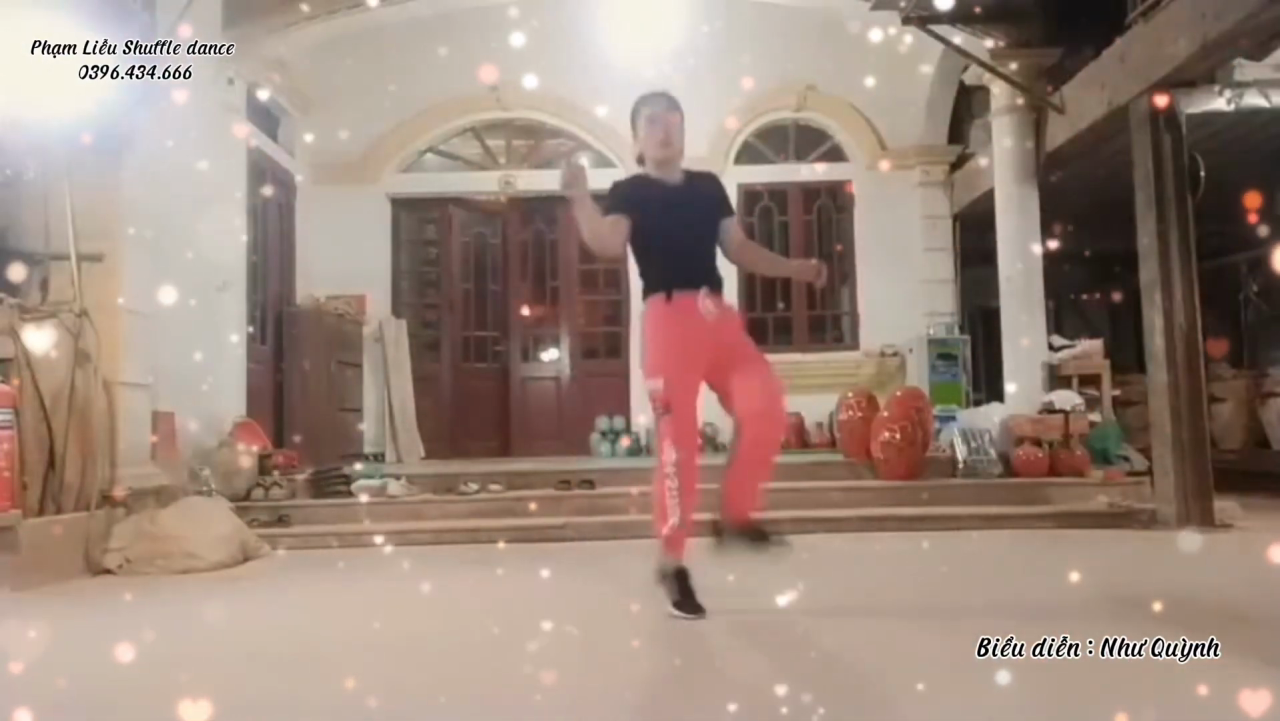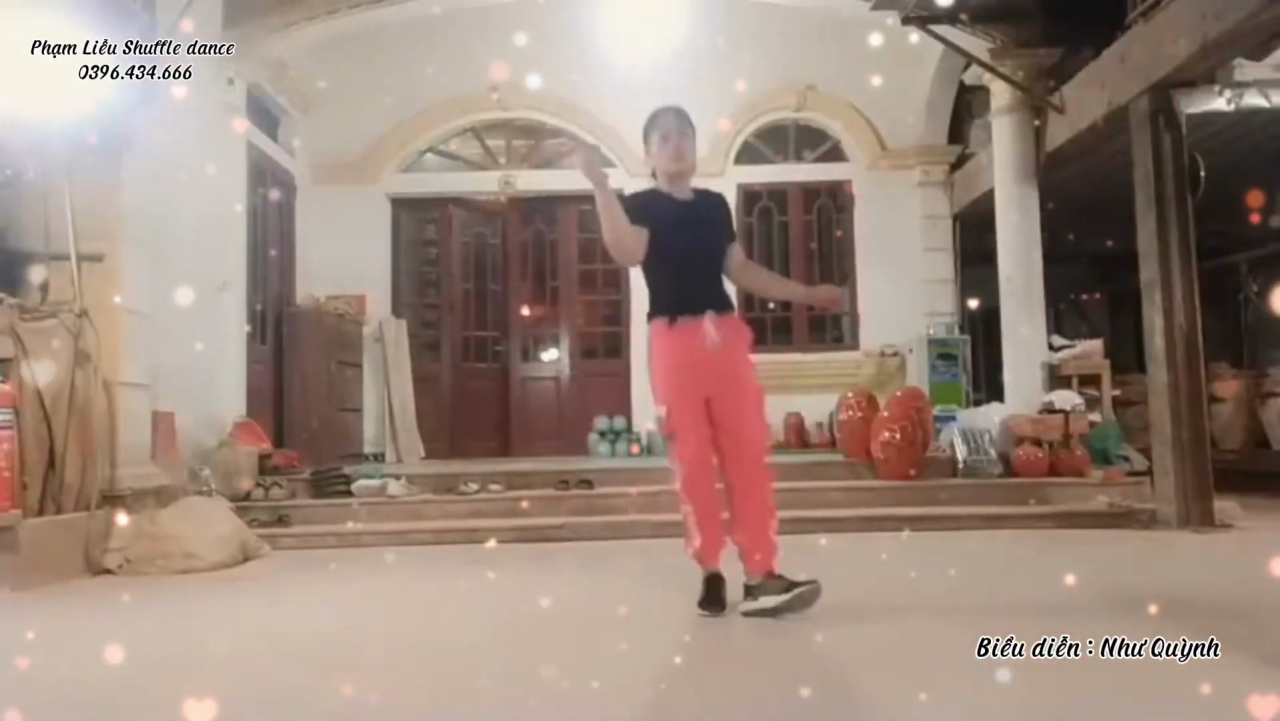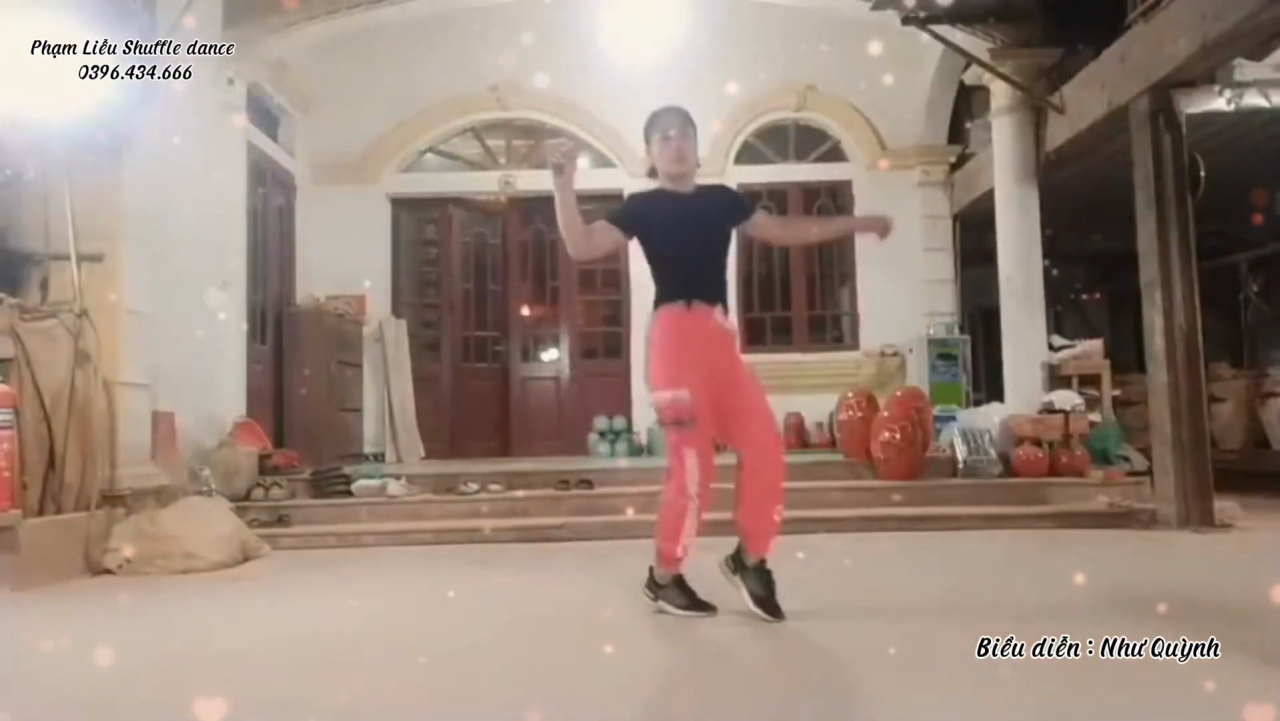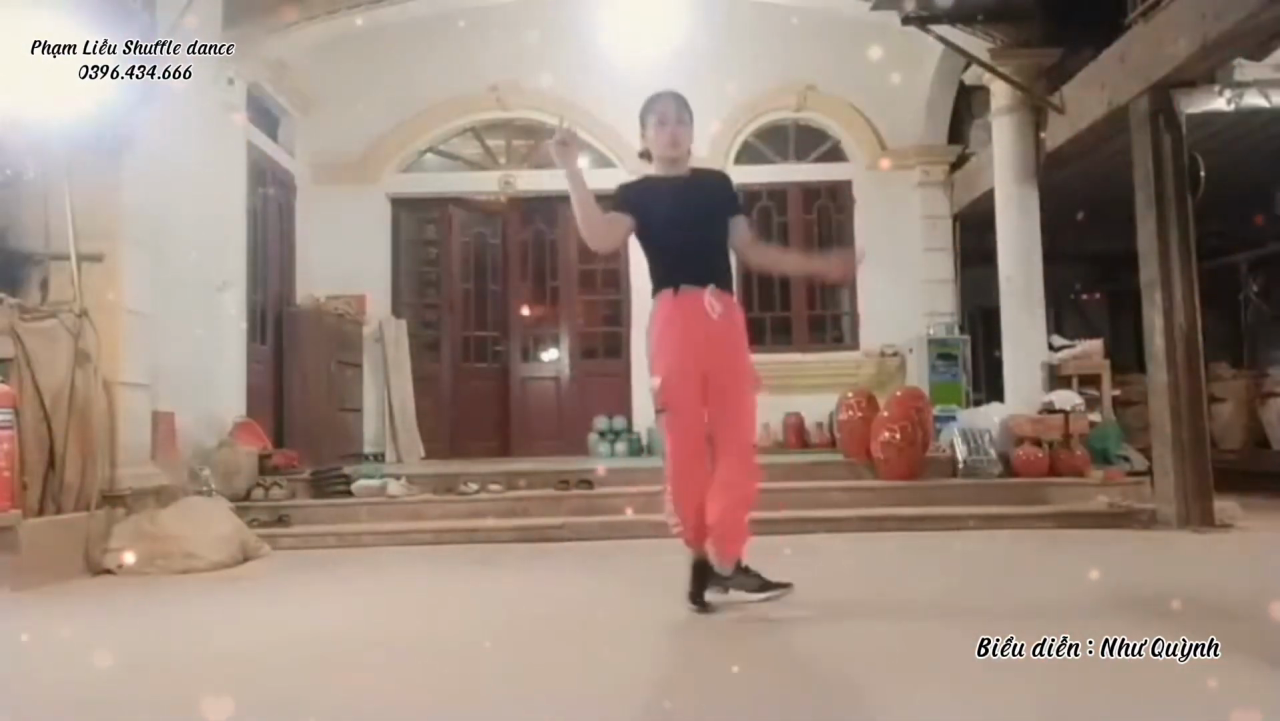
dt=0.2s
person 1, frame 1
left shoulder: (709, 187)
right shoulder: (627, 191)
left elbow: (741, 249)
right elbow: (605, 245)
left wrist: (794, 268)
right wrist: (578, 194)
left hip: (721, 318)
right hip: (669, 319)
left knee: (766, 414)
right knee: (679, 443)
left ankle: (737, 515)
right ankle: (671, 565)
person 1, frame 2
left shoulder: (715, 204)
right shoulder: (639, 206)
left elbow: (742, 271)
right elbow: (628, 252)
left wrist: (809, 294)
right wrist: (601, 188)
left hip: (727, 338)
right hip: (674, 340)
left knee: (750, 460)
right knee: (693, 466)
left ankle: (761, 580)
right ankle: (710, 572)
person 1, frame 3
left shoulder: (720, 199)
right shoulder: (642, 207)
left elbow: (781, 230)
right elbow: (580, 246)
left wrist: (853, 223)
right wrist: (563, 183)
left hip: (720, 337)
right hip: (676, 333)
left knee: (765, 448)
right knee: (691, 461)
left ankle: (749, 559)
right ankle: (663, 577)
person 1, frame 4
left shoulder: (718, 185)
right shoulder: (637, 194)
left elbow: (752, 250)
right elbow: (602, 239)
left wrist: (820, 265)
right wrist: (571, 170)
left hip: (726, 320)
right hip: (675, 319)
left knee: (736, 444)
right knee: (686, 447)
left ankle: (728, 564)
right ankle: (700, 558)
